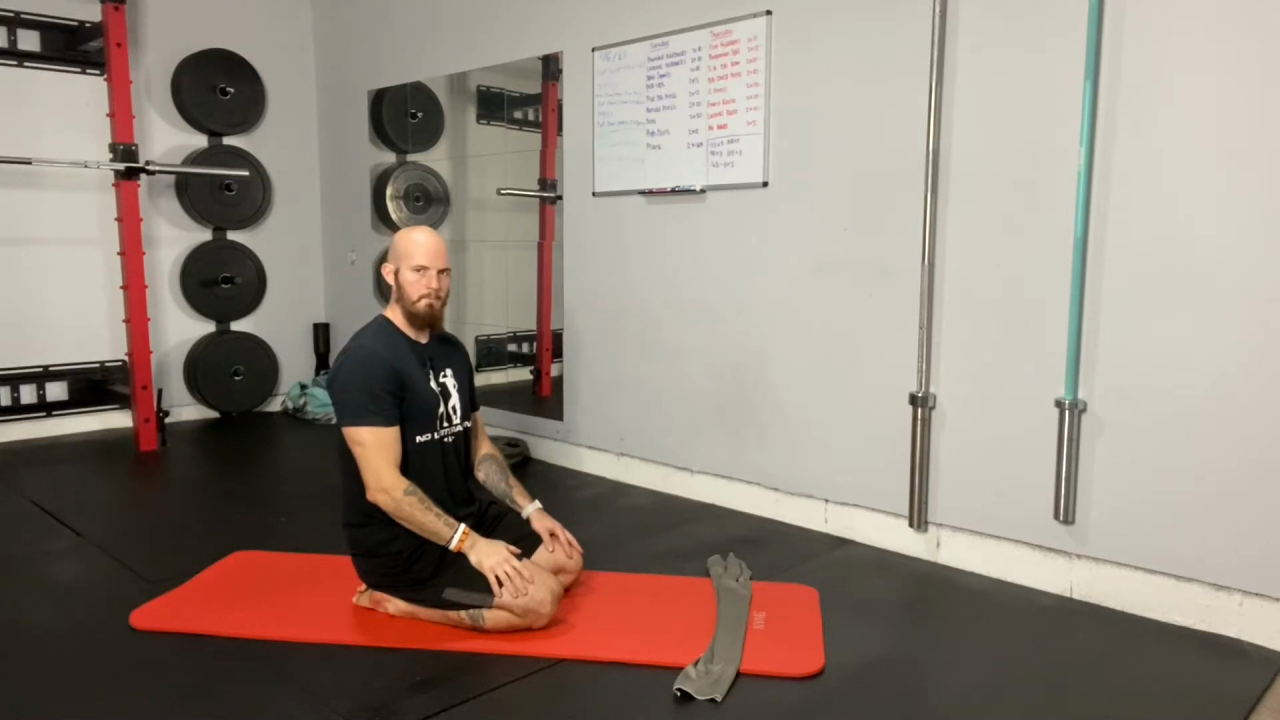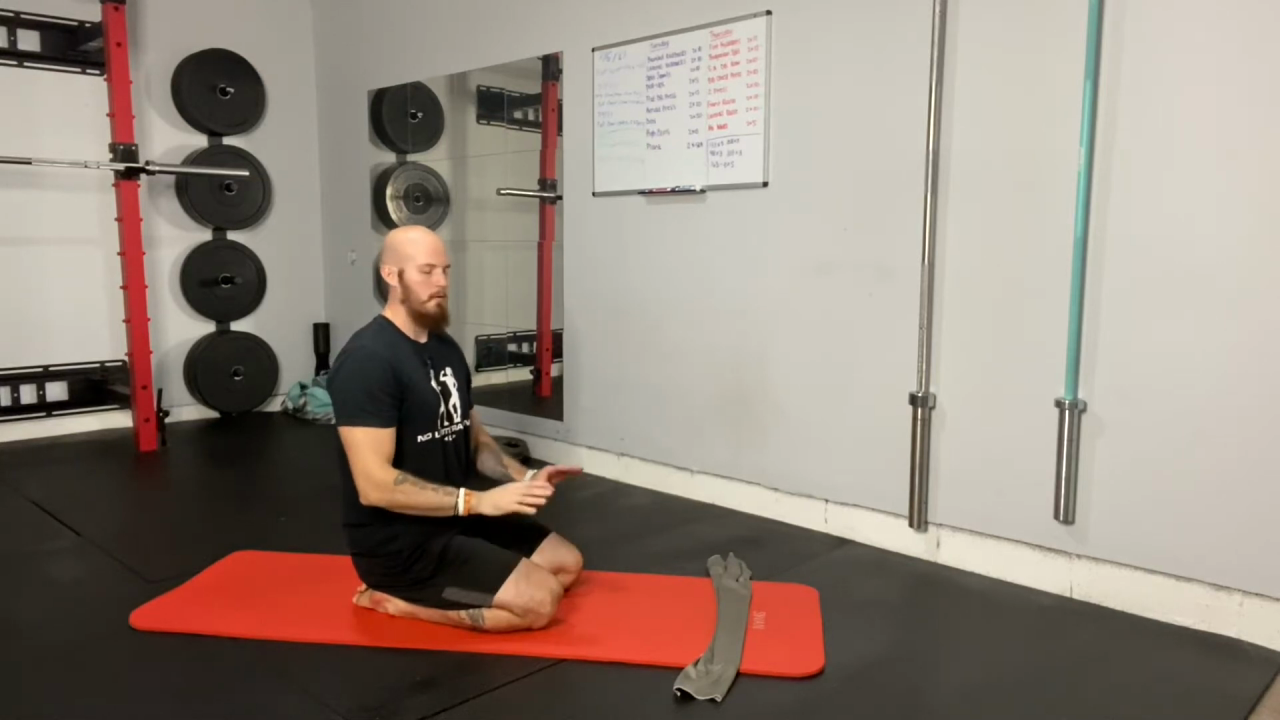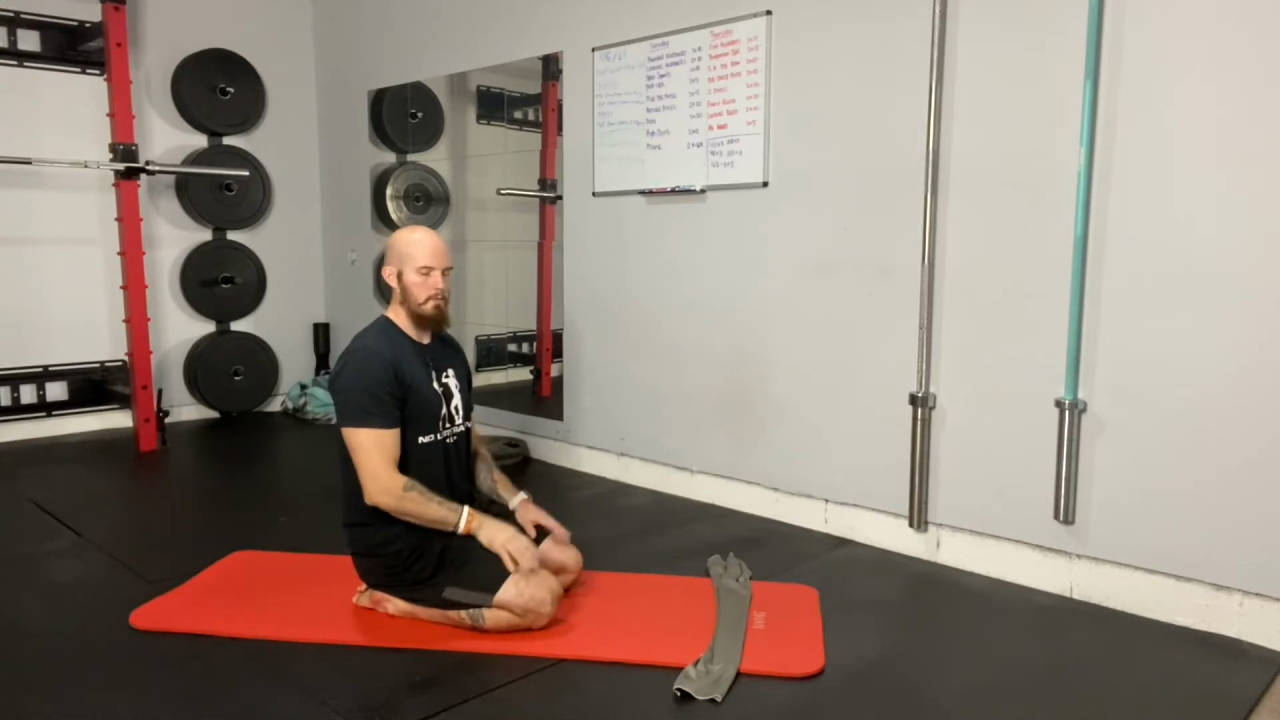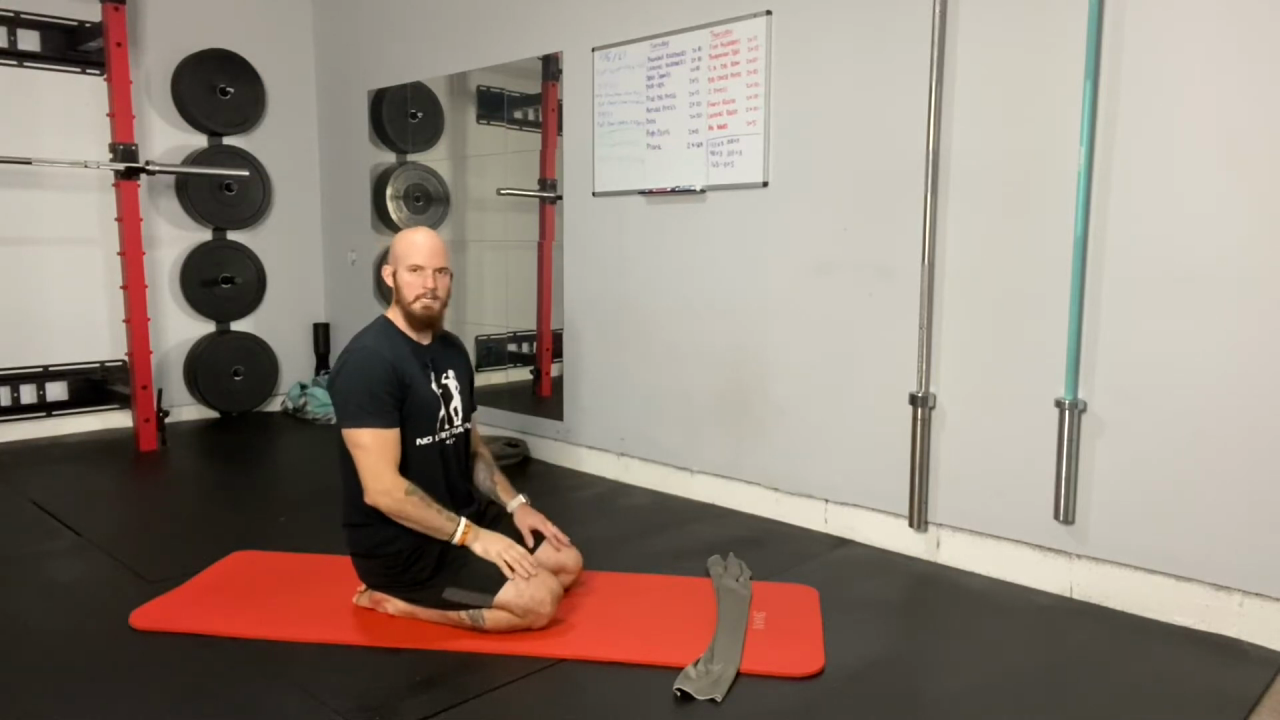
dt=0.5s
person 1, frame 1
left shoulder: (451, 349)
right shoulder: (367, 360)
left elbow: (477, 444)
right elbow: (383, 486)
left wrist: (530, 509)
right wrist: (469, 544)
right hip: (397, 542)
left knee: (566, 564)
right knee: (539, 601)
left ankle: (423, 590)
right ankle: (394, 598)
person 1, frame 2
left shoulder: (445, 347)
right shoulder: (367, 360)
left elbow: (472, 437)
right elbow: (375, 485)
left wrist: (526, 477)
right wrist: (478, 500)
left hip: (453, 518)
right hip: (398, 541)
left knee: (566, 564)
right knee: (539, 601)
left ankle: (419, 593)
right ankle: (395, 600)
person 1, frame 3
left shoulder: (448, 349)
right shoulder: (370, 362)
right elbow: (381, 488)
left wrist: (515, 501)
right wrist: (476, 523)
left hip: (452, 518)
right hip: (398, 542)
left knee: (566, 564)
right knee: (539, 600)
left ankle: (426, 589)
right ankle: (395, 598)
person 1, frame 4
left shoulder: (451, 349)
right shoulder: (368, 361)
right elbow: (382, 489)
left wrist: (515, 504)
right wrist: (471, 535)
right hip: (398, 542)
left knee: (566, 563)
right knee: (539, 601)
left ankle: (425, 591)
right ankle: (395, 599)
